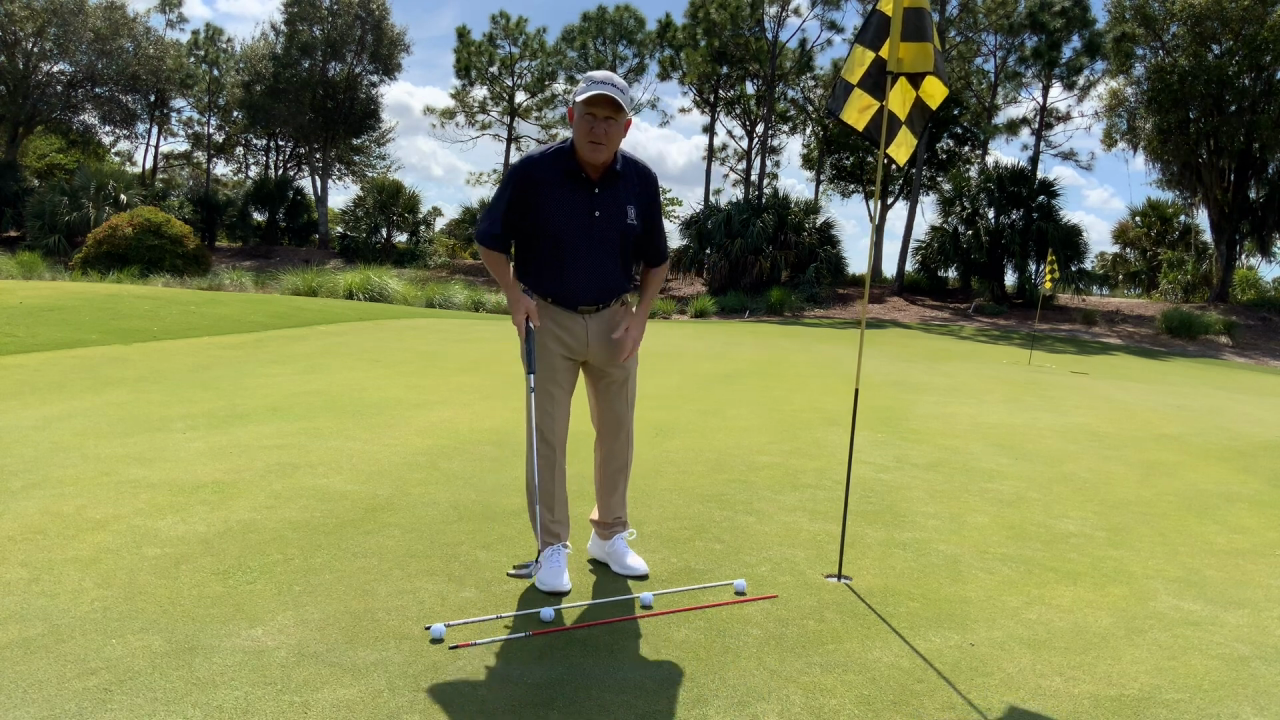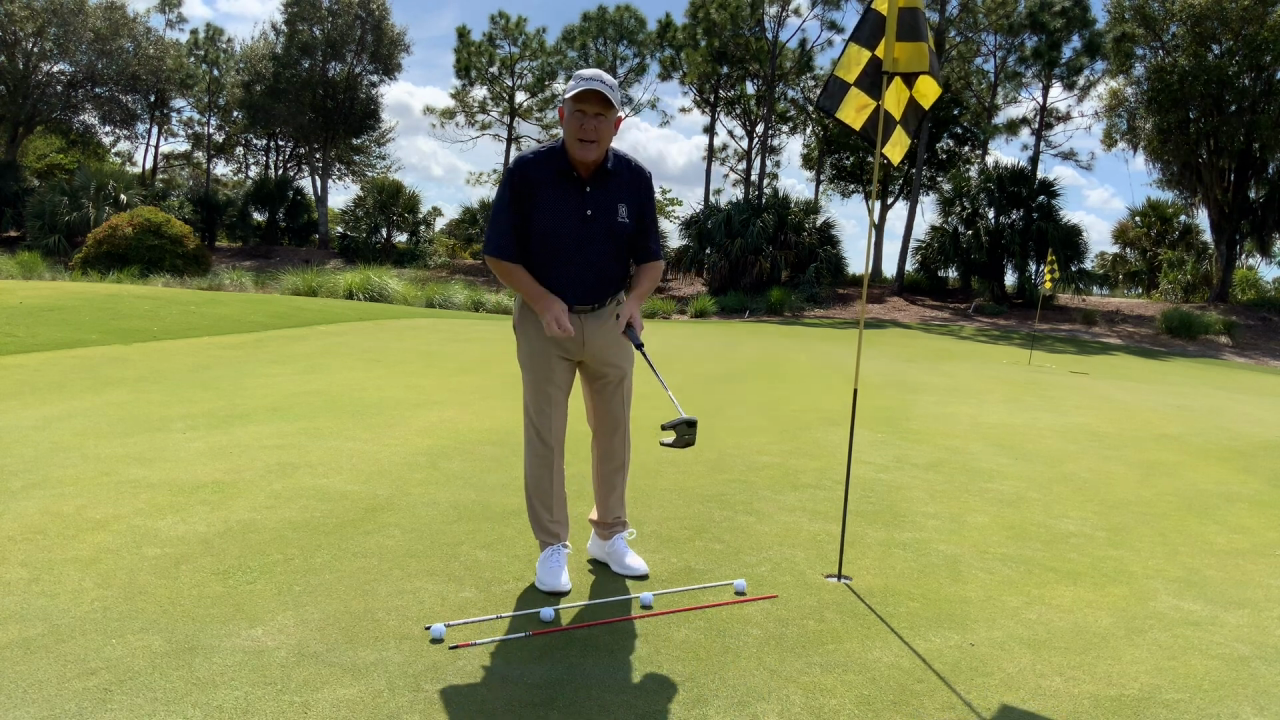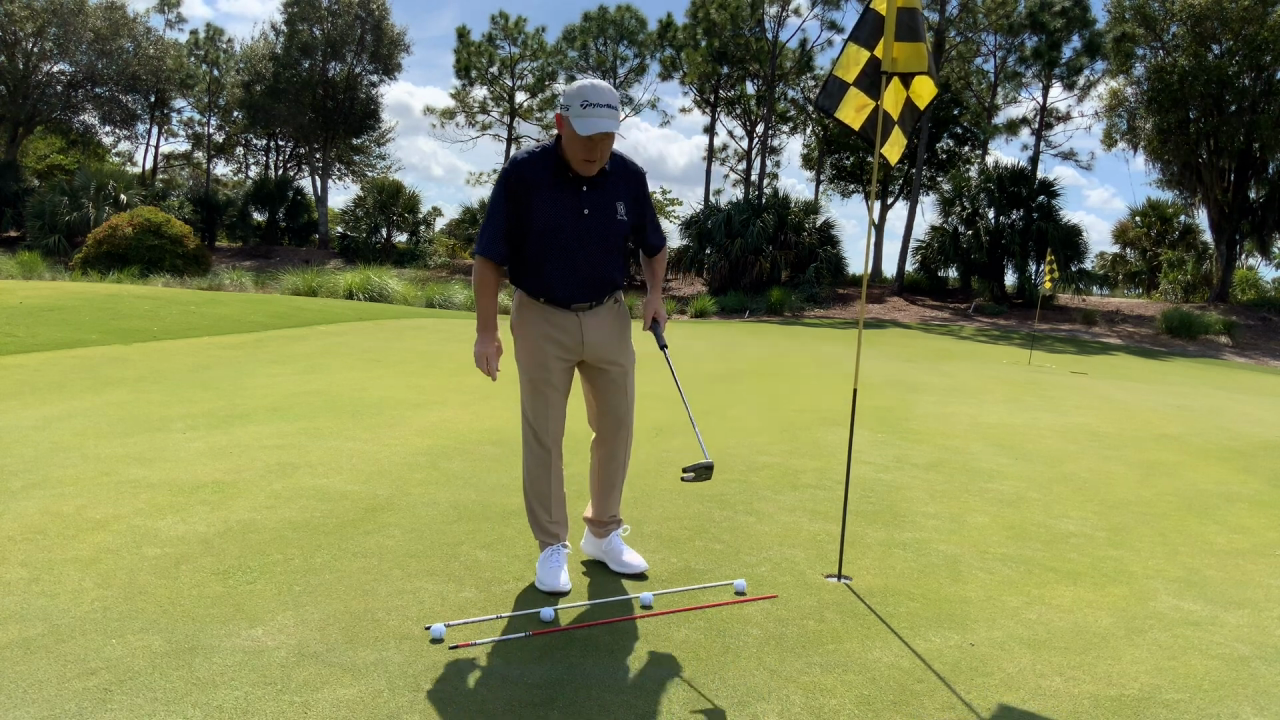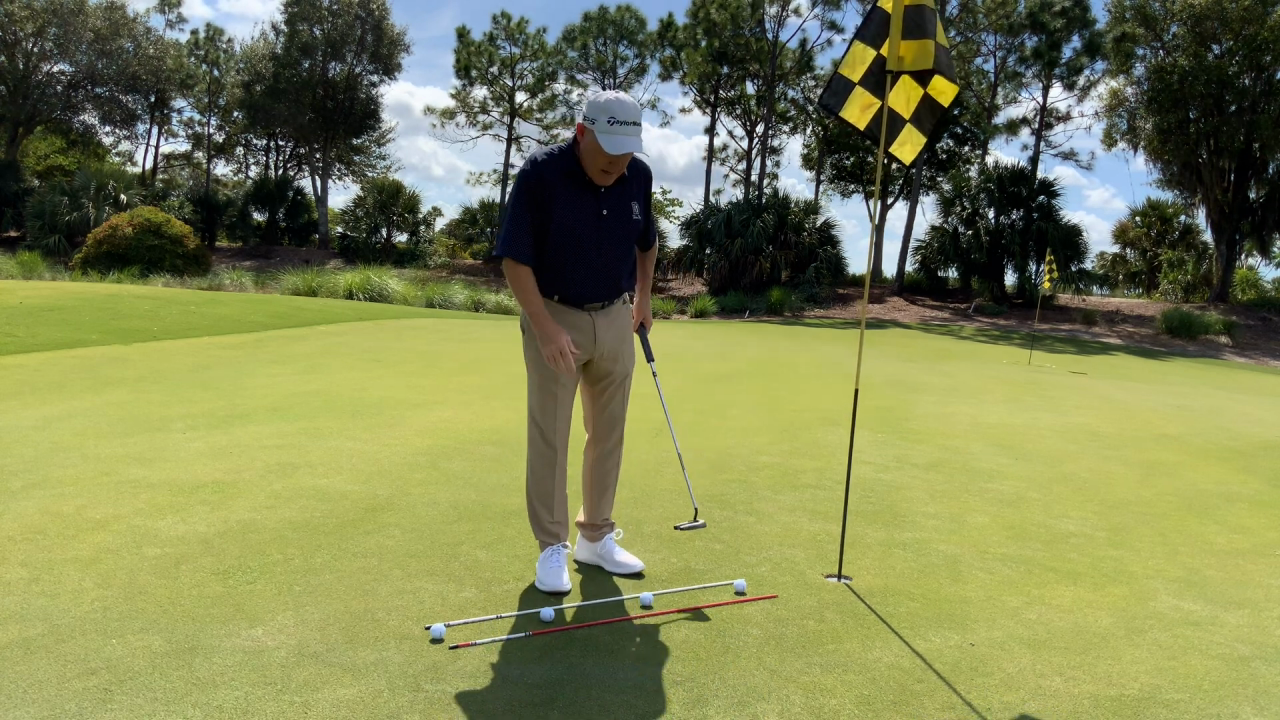
dt=0.5s
person 1, frame 1
left shoulder: (641, 180)
right shoulder: (531, 172)
left elbow: (655, 259)
right elbow: (489, 240)
left wrist: (639, 315)
right wrist: (514, 293)
left hip: (613, 321)
right hip: (549, 320)
left knee: (616, 431)
right knee: (548, 435)
left ankle: (609, 535)
right ankle: (552, 547)
person 1, frame 2
left shoulder: (635, 178)
right shoulder: (526, 172)
left elbow: (650, 257)
right elbow: (498, 254)
left wrist: (635, 301)
right wrist: (541, 299)
left hip: (609, 319)
right hip: (544, 320)
left knee: (613, 431)
right knee: (545, 436)
left ankle: (609, 535)
right ankle: (552, 547)
person 1, frame 3
left shoulder: (629, 176)
right shoulder: (522, 172)
left elbow: (652, 243)
right elbow: (489, 256)
left wrist: (655, 293)
right wrist: (487, 330)
left hip: (608, 317)
right hip: (542, 319)
left knee: (615, 427)
right knee: (543, 436)
left ankle: (604, 532)
right ankle: (551, 547)
person 1, frame 4
left shoulder: (638, 176)
right shoulder: (539, 174)
right elbow: (515, 259)
left wrist: (643, 297)
right wrist: (548, 331)
left hip: (613, 318)
right hip: (553, 322)
left knee: (608, 435)
right knee: (549, 436)
left ankle: (596, 536)
right ankle: (552, 547)
